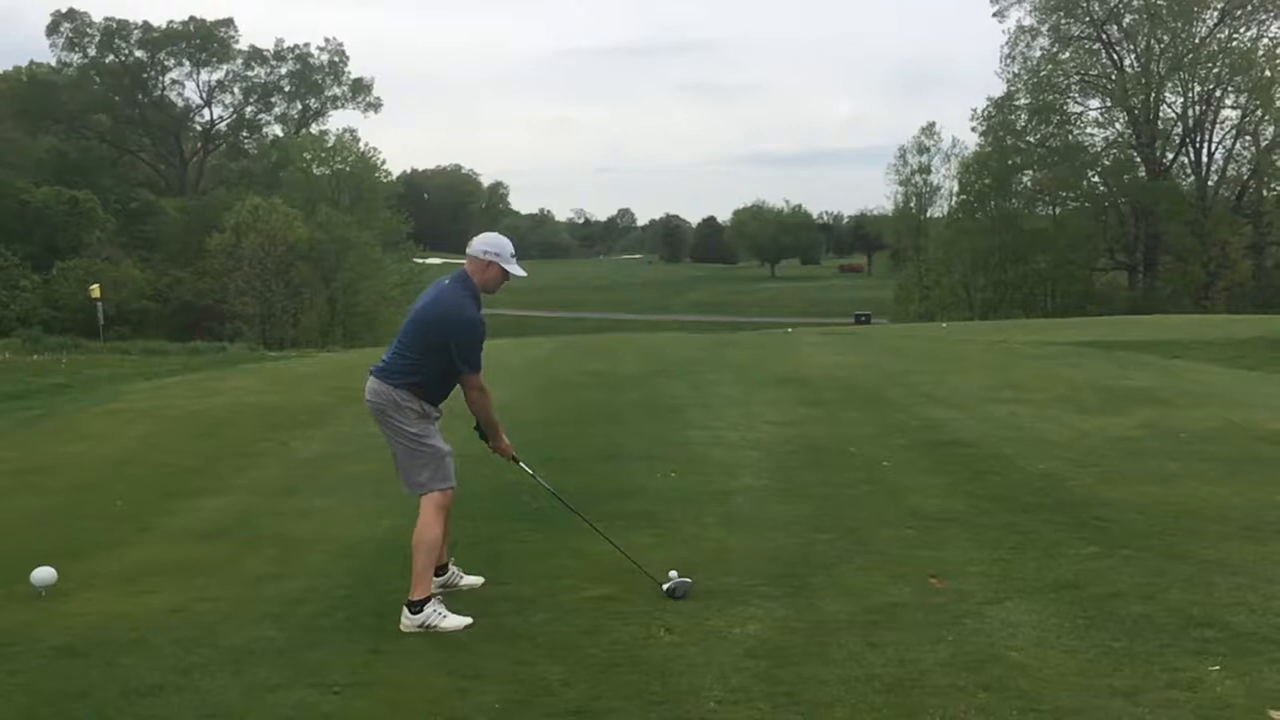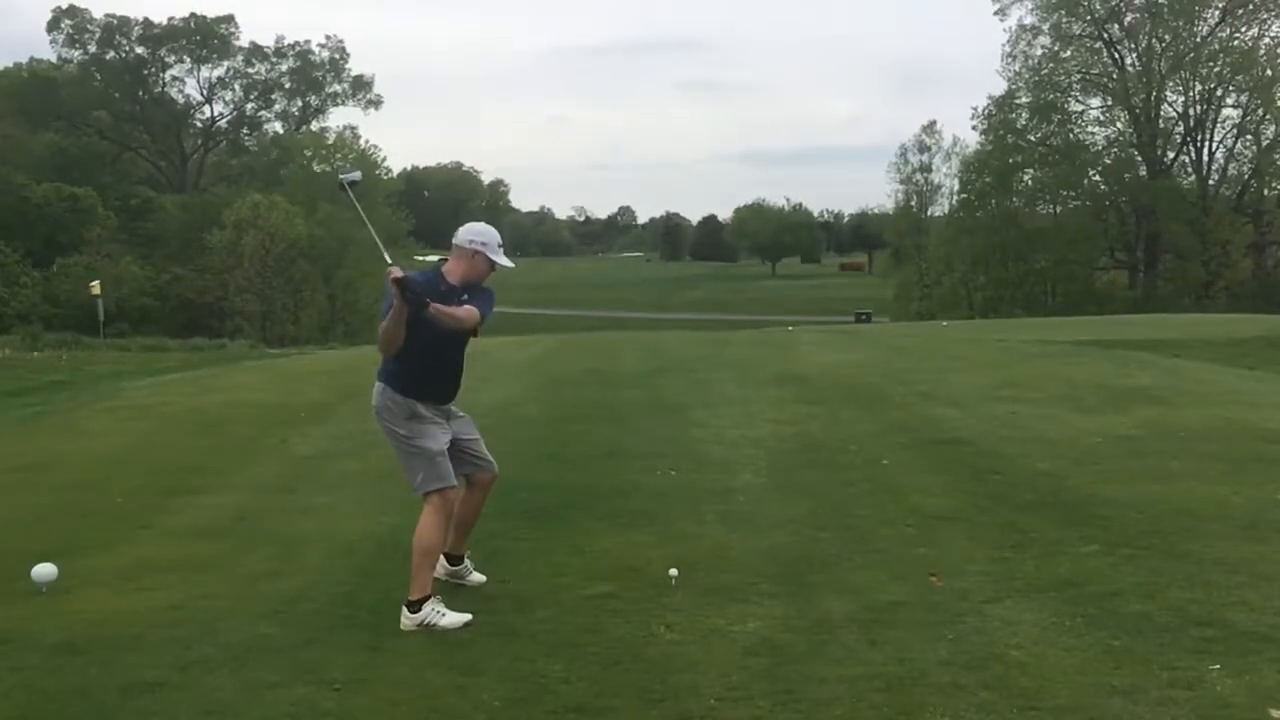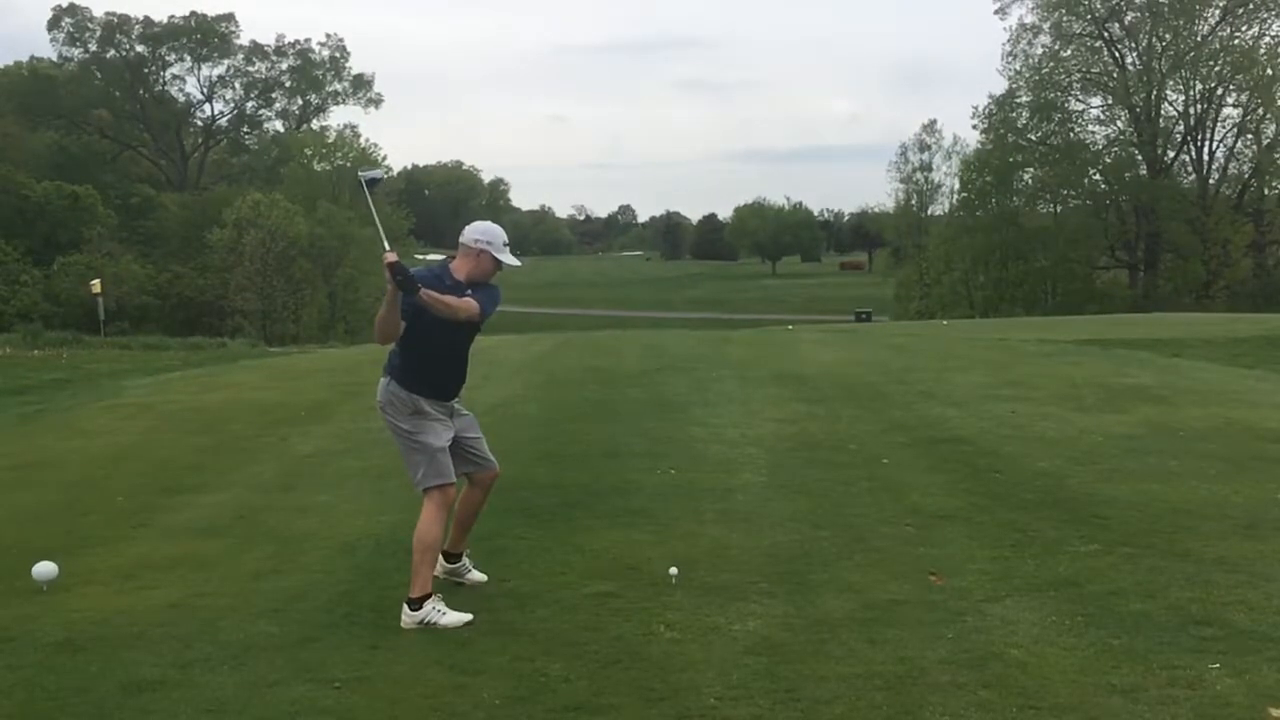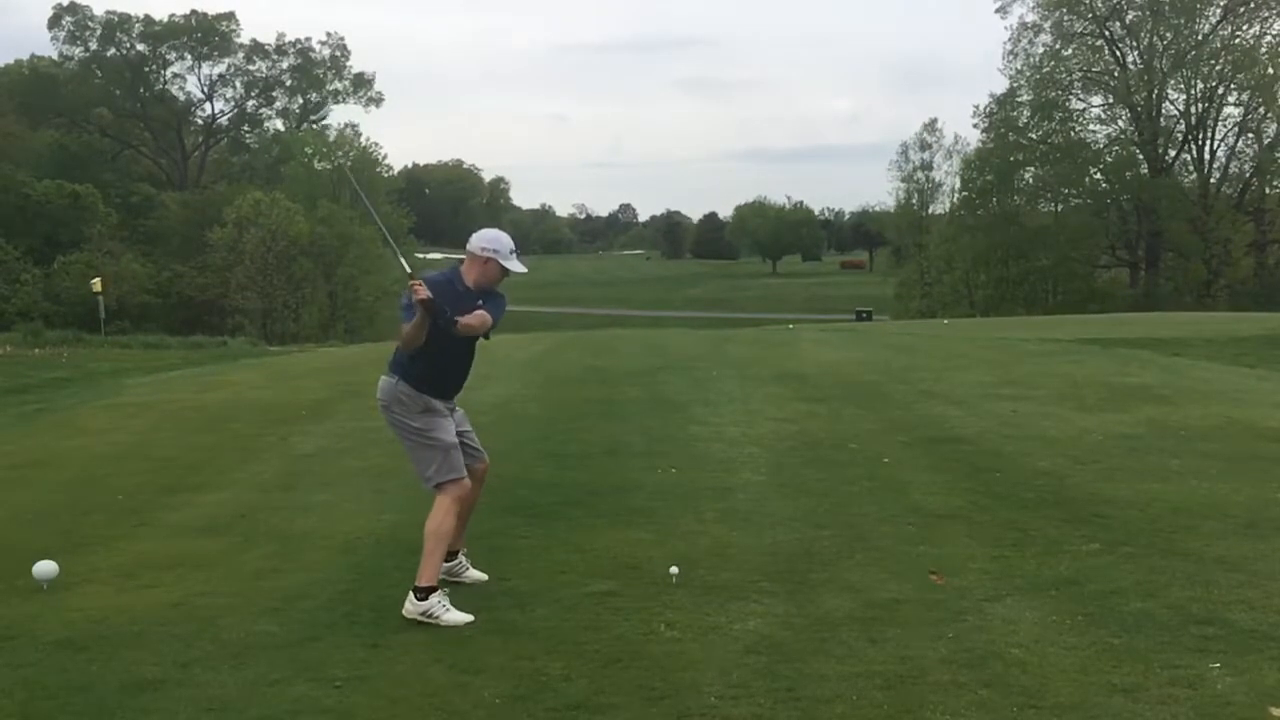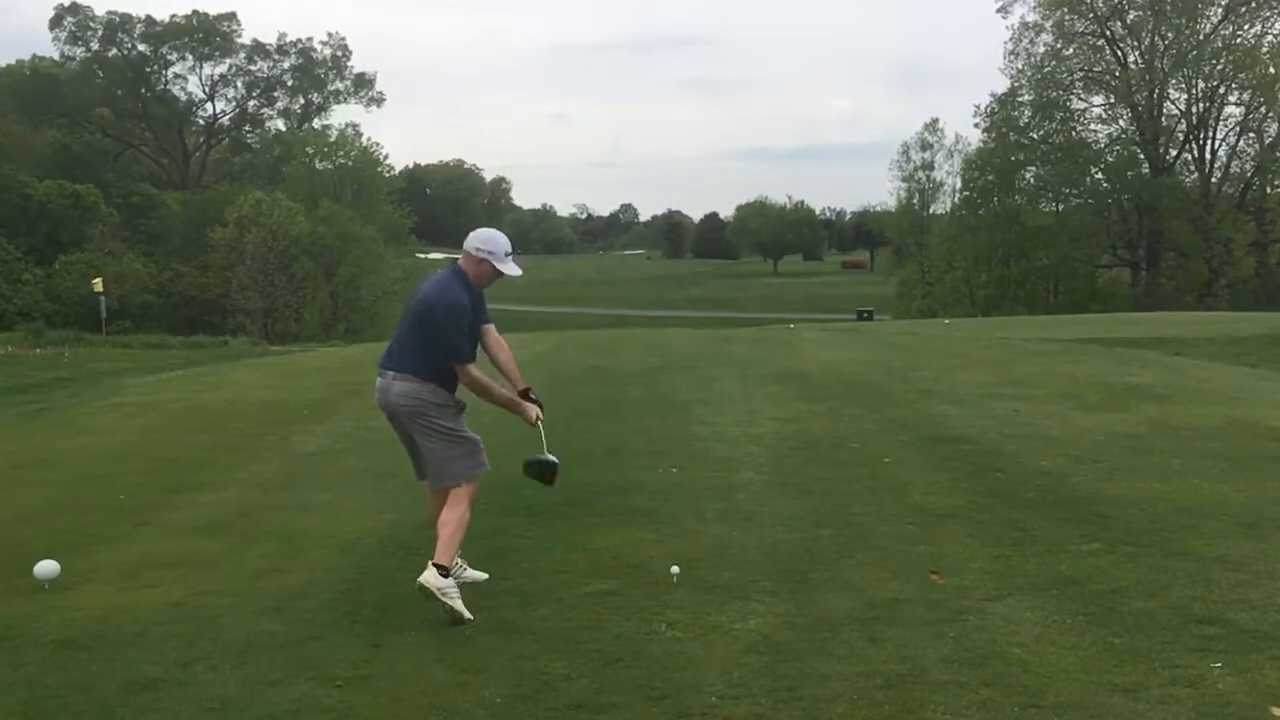
dt=1s
person 1, frame 1
left shoulder: (450, 289)
right shoulder: (463, 313)
left elbow: (468, 374)
right elbow: (474, 387)
left wrist: (487, 426)
right wrist: (496, 435)
left hip: (403, 395)
right hip: (401, 400)
left knee: (440, 486)
right knee: (437, 495)
left ankle: (440, 571)
right ankle: (418, 607)
person 1, frame 2
left shoulder: (480, 295)
right shoulder: (415, 284)
left elbow: (464, 319)
right elbow: (387, 348)
left wrist: (426, 307)
right wrist: (399, 304)
left hip: (442, 403)
right hip: (404, 404)
left knee: (484, 474)
right knee: (442, 496)
left ankle: (452, 560)
right ankle: (418, 607)
person 1, frame 3
left shoulder: (486, 292)
right shoulder: (419, 279)
left elbow: (461, 310)
right elbow: (384, 336)
left wrist: (417, 290)
right wrist: (394, 288)
left hip: (446, 400)
right hip: (407, 399)
left knee: (485, 474)
right knee: (441, 493)
left ankle: (452, 558)
right ankle: (419, 605)
person 1, frame 4
left shoulder: (492, 298)
right shoulder: (430, 287)
left elbow: (478, 325)
right elbow: (407, 344)
left wrist: (448, 320)
right wrist: (422, 317)
left hip: (439, 397)
right hip: (409, 396)
left knee: (476, 467)
right knee: (455, 487)
left ankle: (450, 558)
right ankle: (424, 595)
person 1, frame 5
left shoulder: (460, 287)
right shoulder: (452, 301)
left elbow: (492, 339)
right elbow: (467, 375)
left wrist: (524, 391)
right wrist: (518, 407)
left hip: (392, 387)
right hip: (421, 393)
left knee: (439, 476)
right knee: (462, 484)
left ankle: (446, 560)
right ankle: (439, 572)
